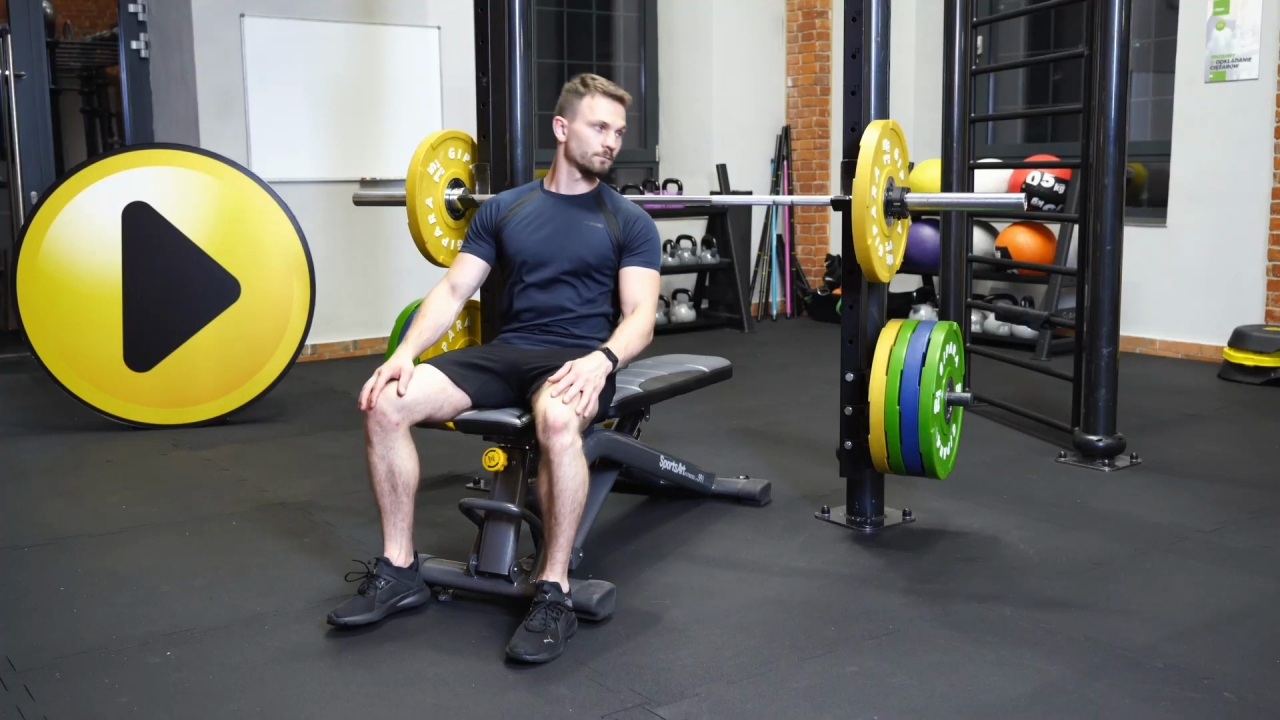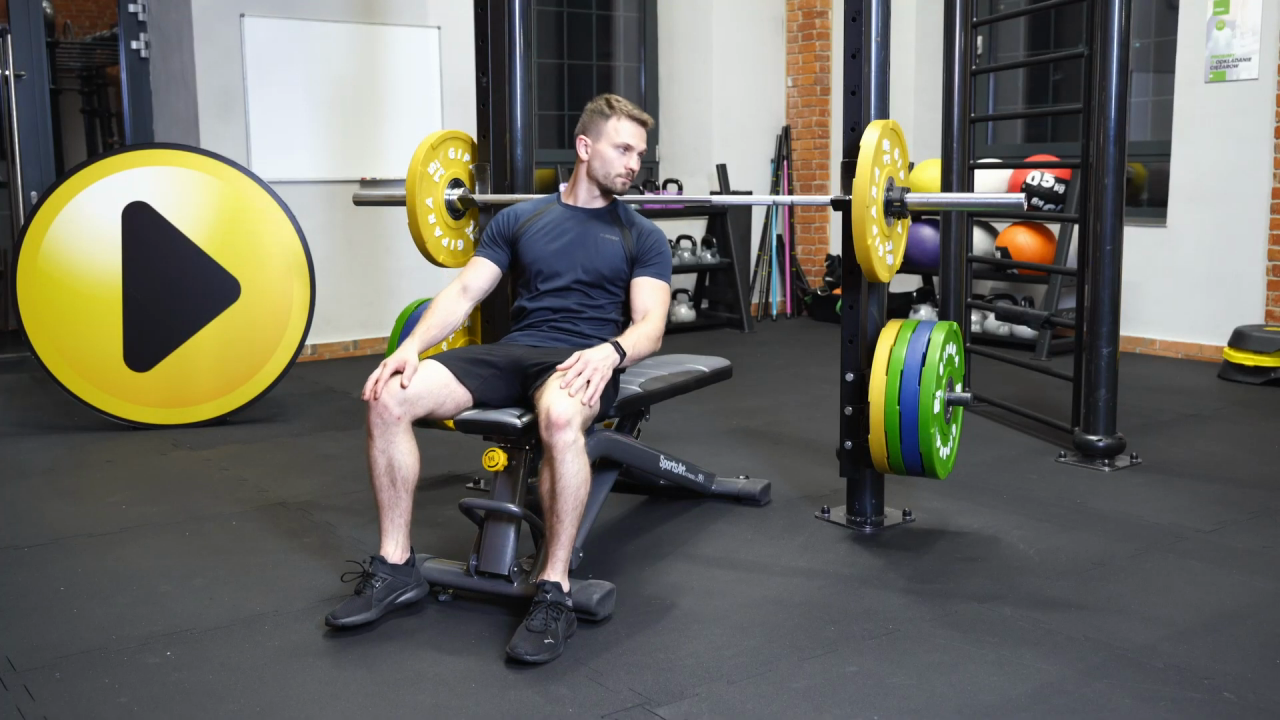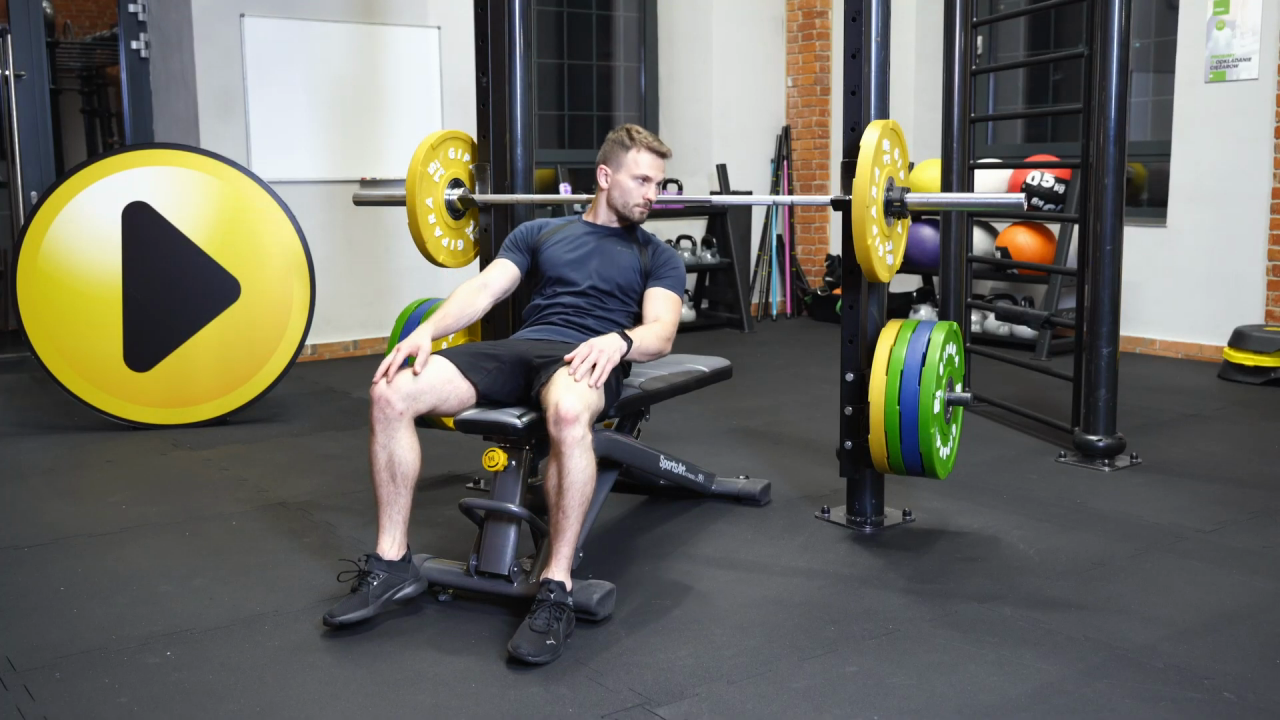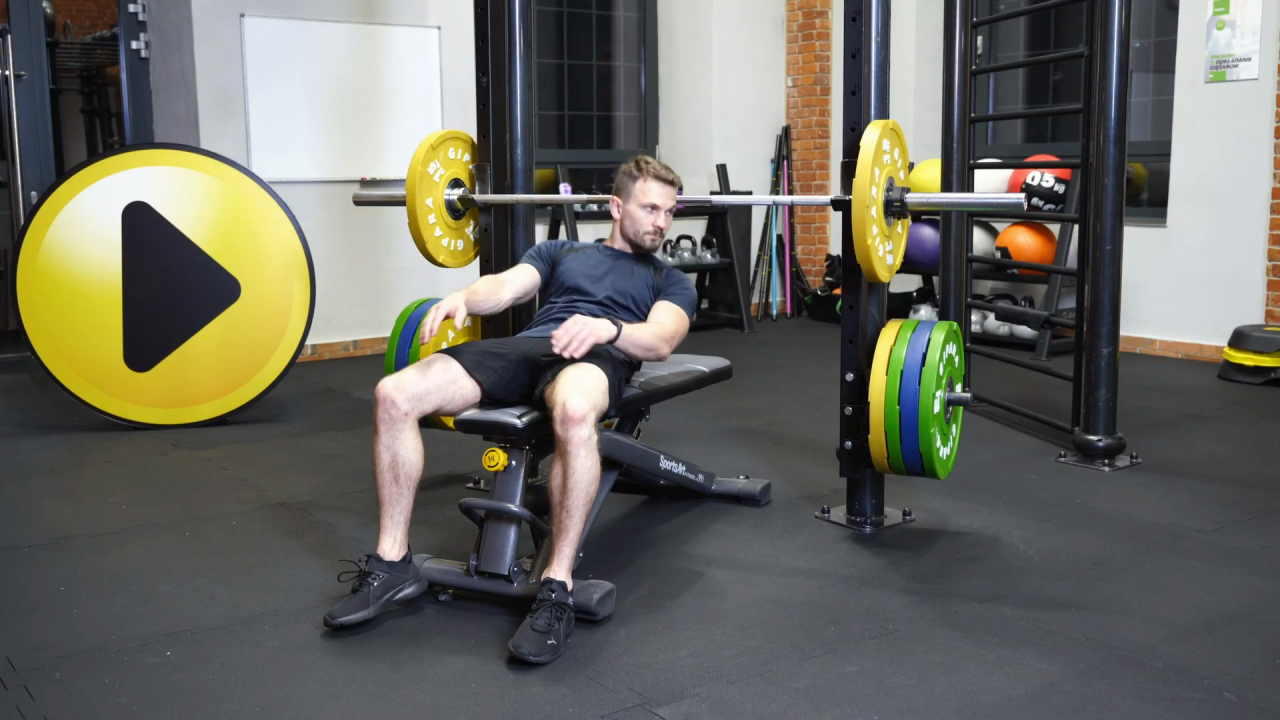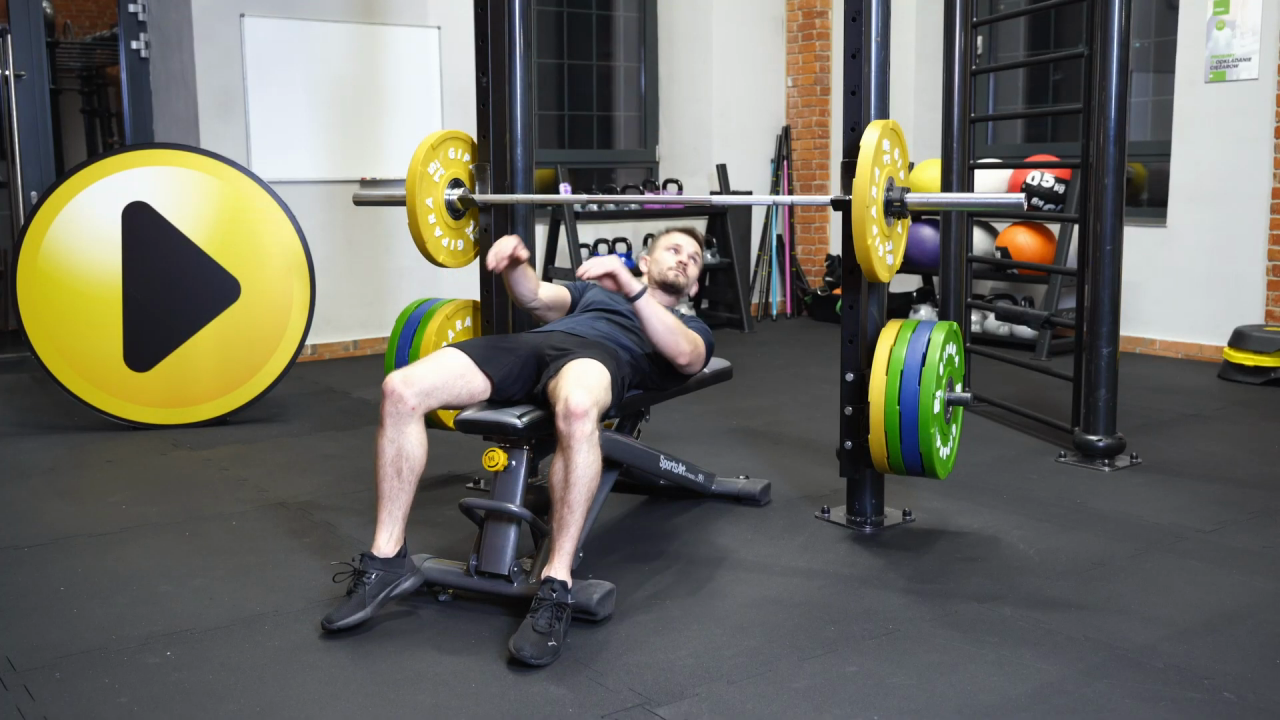
dt=0.3s
person 1, frame 1
left shoulder: (629, 222)
right shoulder: (503, 209)
left elbow: (640, 316)
right elbow: (453, 289)
left wrist: (602, 359)
right wrist: (405, 351)
left hip: (578, 361)
right hip: (505, 352)
left knee: (558, 421)
right knee: (385, 406)
left ankle: (554, 594)
right ankle: (399, 568)
person 1, frame 2
left shoulder: (644, 239)
right shoulder: (519, 219)
left elbow: (650, 327)
right elbow: (464, 291)
left wrist: (610, 352)
right wrist: (412, 345)
left hip: (580, 361)
right hip: (511, 351)
left knee: (560, 417)
right knee: (387, 397)
left ankle: (554, 592)
right ankle: (396, 565)
person 1, frame 3
left shoulder: (658, 256)
right shoulder: (540, 232)
left elbow: (662, 333)
right elbow: (483, 289)
left wrist: (619, 339)
right wrist: (427, 331)
left hip: (585, 359)
right hip: (519, 348)
left knee: (568, 414)
right knee: (391, 395)
left ankle: (556, 591)
right ankle: (392, 562)
person 1, frame 4
left shoulder: (673, 284)
right shoulder: (562, 252)
left elbow: (660, 342)
right elbow: (505, 290)
left wrist: (604, 328)
right wrist: (460, 291)
left hip: (592, 355)
right hip: (522, 347)
left knee: (574, 415)
right knee: (394, 396)
left ankle: (557, 591)
right ankle: (392, 564)
person 1, frame 5
left shoulder: (691, 330)
right shoulder: (591, 289)
left elbow: (683, 356)
right elbow: (536, 296)
left wrist: (631, 289)
right wrist: (515, 265)
right hip: (536, 344)
left knee: (576, 408)
right knee: (400, 391)
left ankle: (555, 590)
right ankle: (388, 560)
